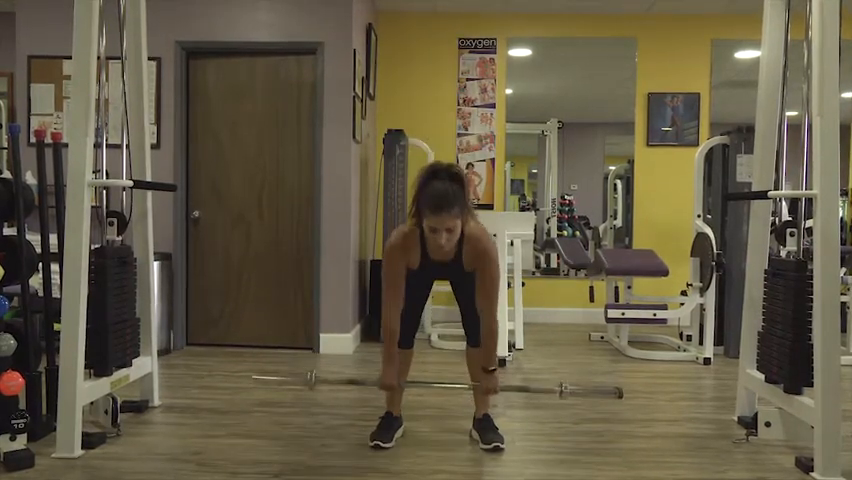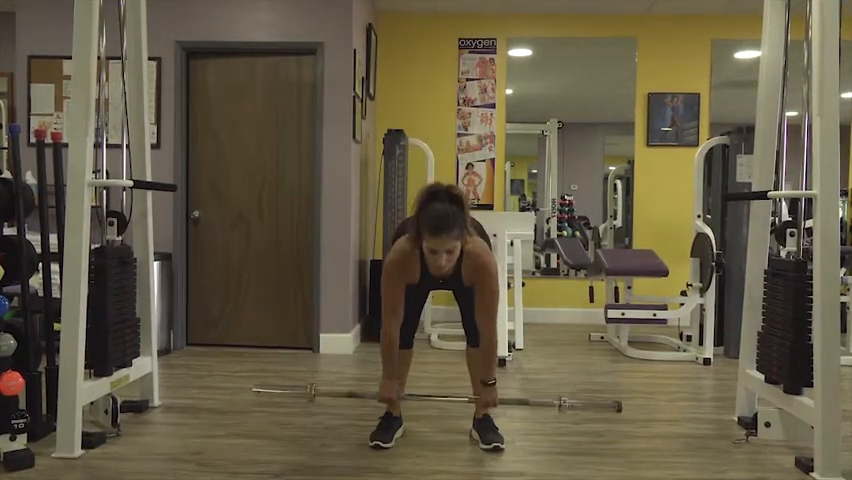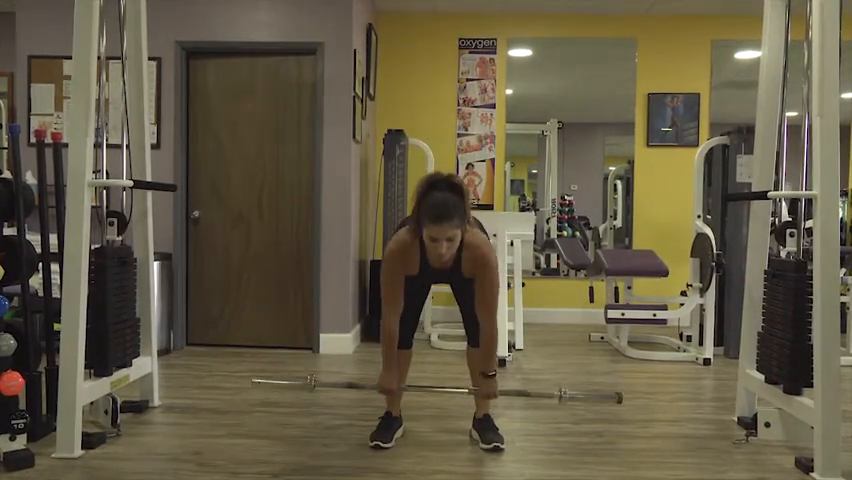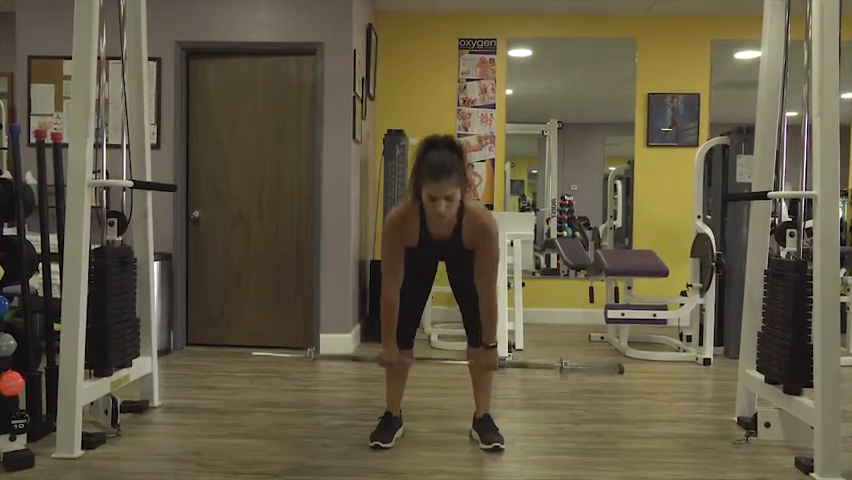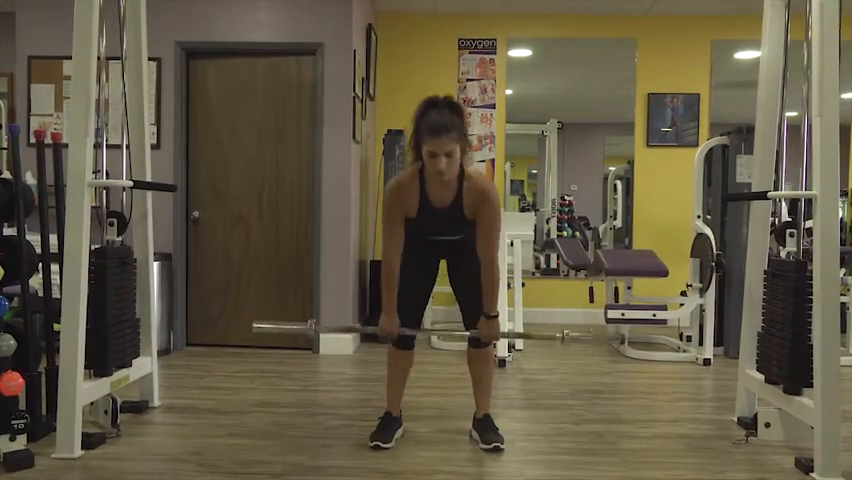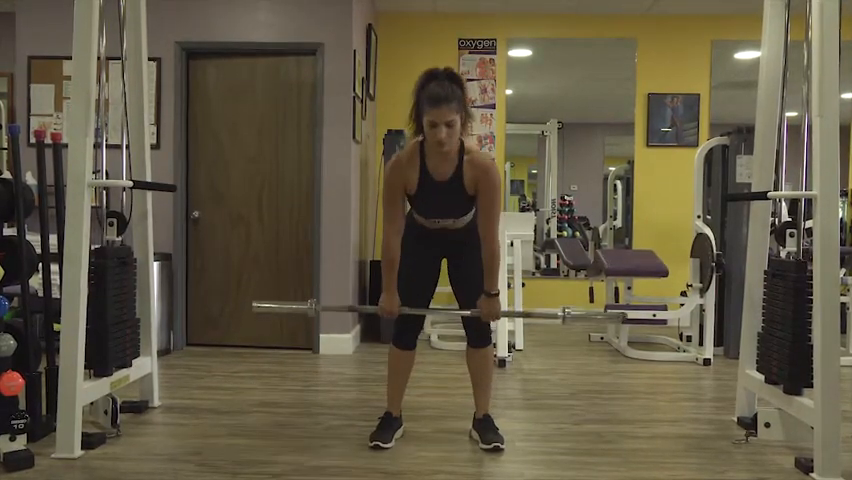
dt=0.2s
person 1, frame 1
left shoulder: (482, 244)
right shoulder: (400, 243)
left elbow: (488, 317)
right elbow: (391, 314)
left wrist: (489, 368)
right wrist: (389, 365)
left knee: (476, 330)
right knee: (403, 330)
left ankle: (482, 418)
right ankle: (393, 416)
person 1, frame 2
left shoulder: (480, 258)
right shoulder: (400, 257)
left elbow: (488, 332)
right elbow: (390, 326)
left wrist: (488, 381)
right wrist: (389, 378)
left knee: (477, 331)
right knee: (403, 330)
left ankle: (482, 418)
right ankle: (393, 416)
person 1, frame 3
left shoulder: (481, 250)
right shoulder: (399, 248)
left elbow: (488, 324)
right elbow: (390, 318)
left wrist: (488, 373)
right wrist: (389, 369)
left knee: (477, 329)
right knee: (402, 329)
left ankle: (482, 418)
right ankle: (392, 416)
person 1, frame 4
left shoulder: (482, 222)
right shoulder: (399, 219)
left elbow: (487, 292)
right elbow: (391, 288)
left wrist: (490, 346)
right wrist: (388, 343)
left hip: (464, 259)
right hip: (417, 259)
left knee: (477, 331)
right knee: (403, 332)
left ankle: (482, 418)
right ankle: (392, 416)
person 1, frame 5
left shoulder: (482, 190)
right shoulder: (400, 188)
left elbow: (489, 259)
right elbow: (392, 256)
left wrist: (490, 315)
right wrist: (388, 312)
left hip: (465, 250)
right hip: (419, 249)
left knee: (479, 332)
right knee: (403, 330)
left ankle: (482, 418)
right ankle: (392, 416)
person 1, frame 6
left shoulder: (482, 166)
right shoulder: (401, 164)
left elbow: (489, 235)
right elbow: (392, 232)
left wrist: (490, 293)
right wrist: (389, 290)
left hip: (466, 242)
right hip: (419, 241)
left knee: (479, 327)
right knee: (405, 328)
left ankle: (482, 418)
right ankle: (393, 416)
